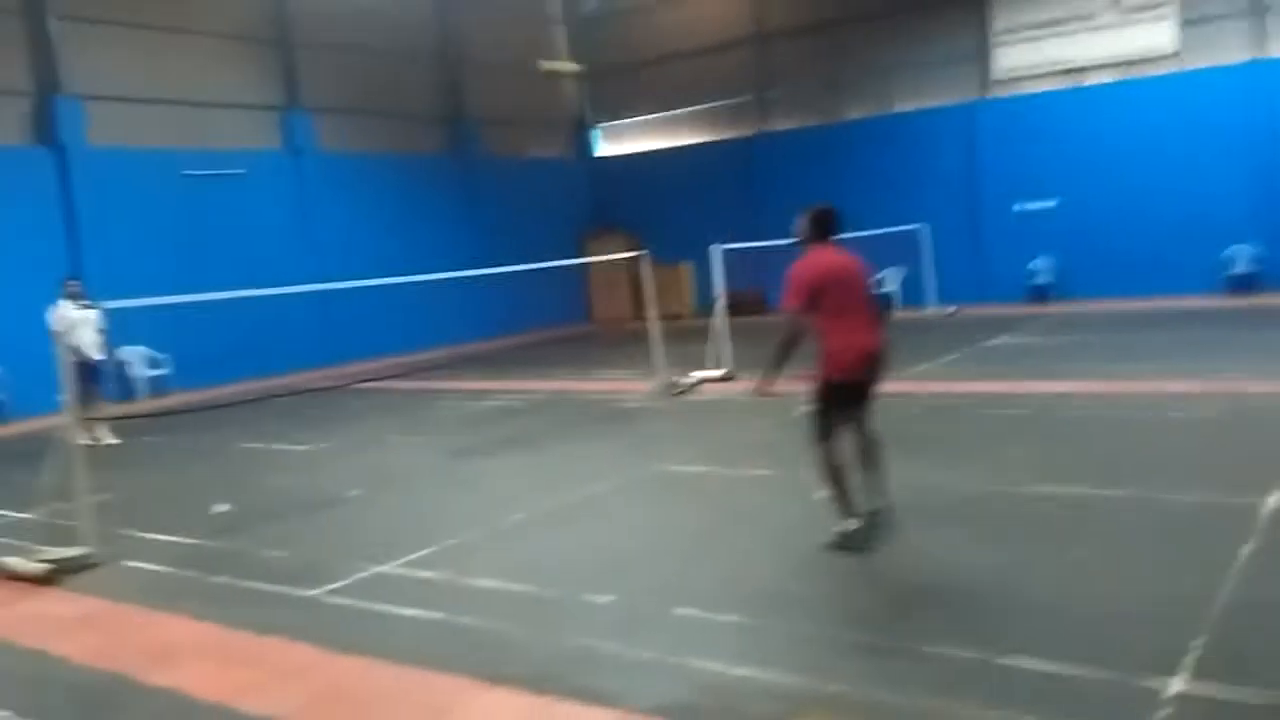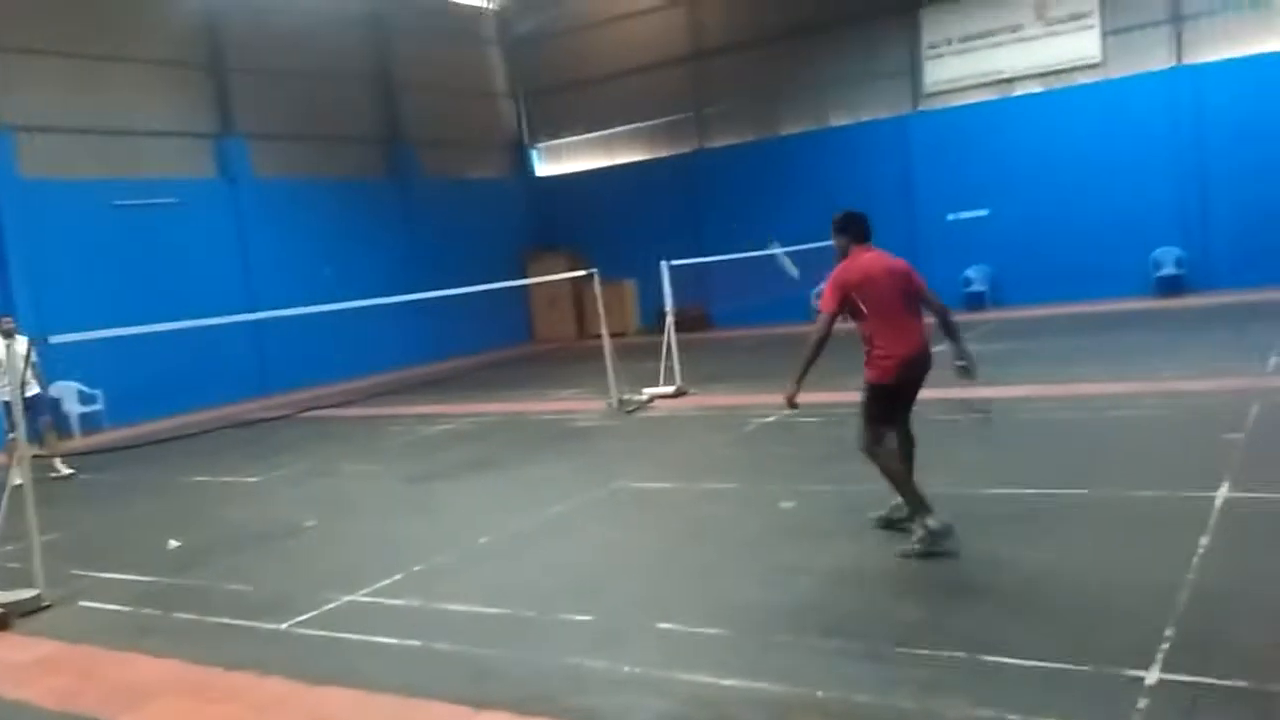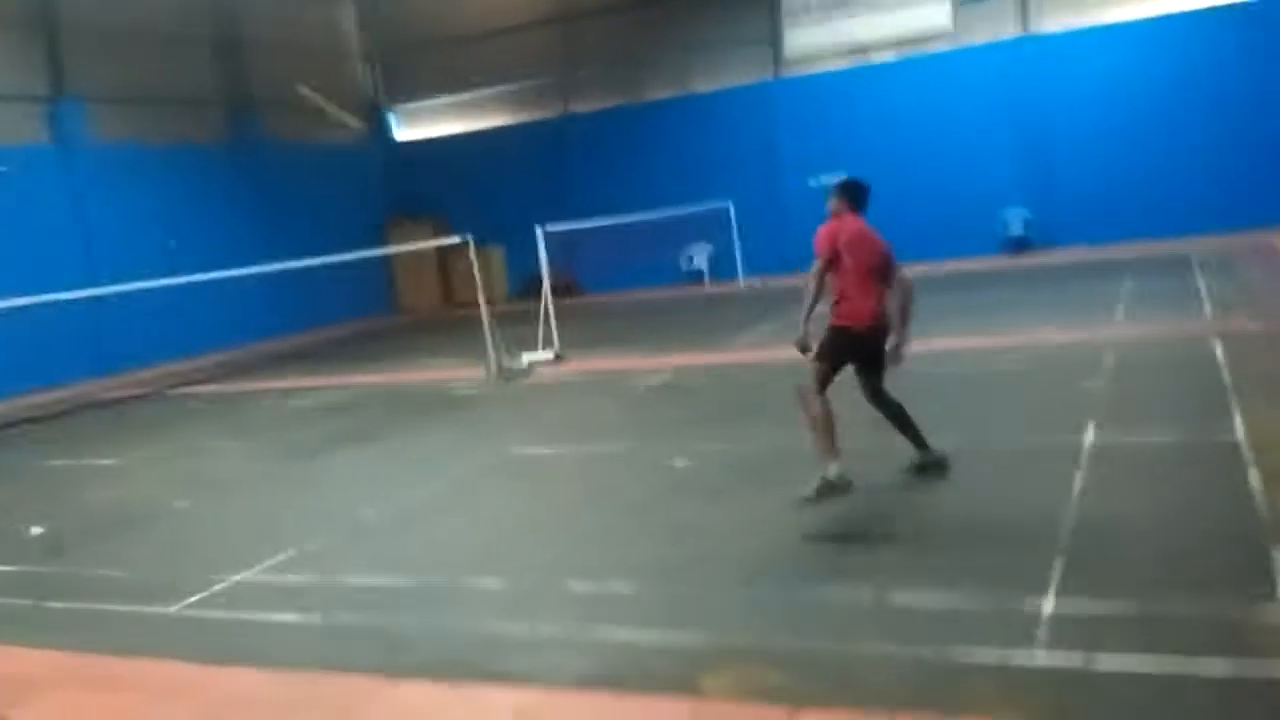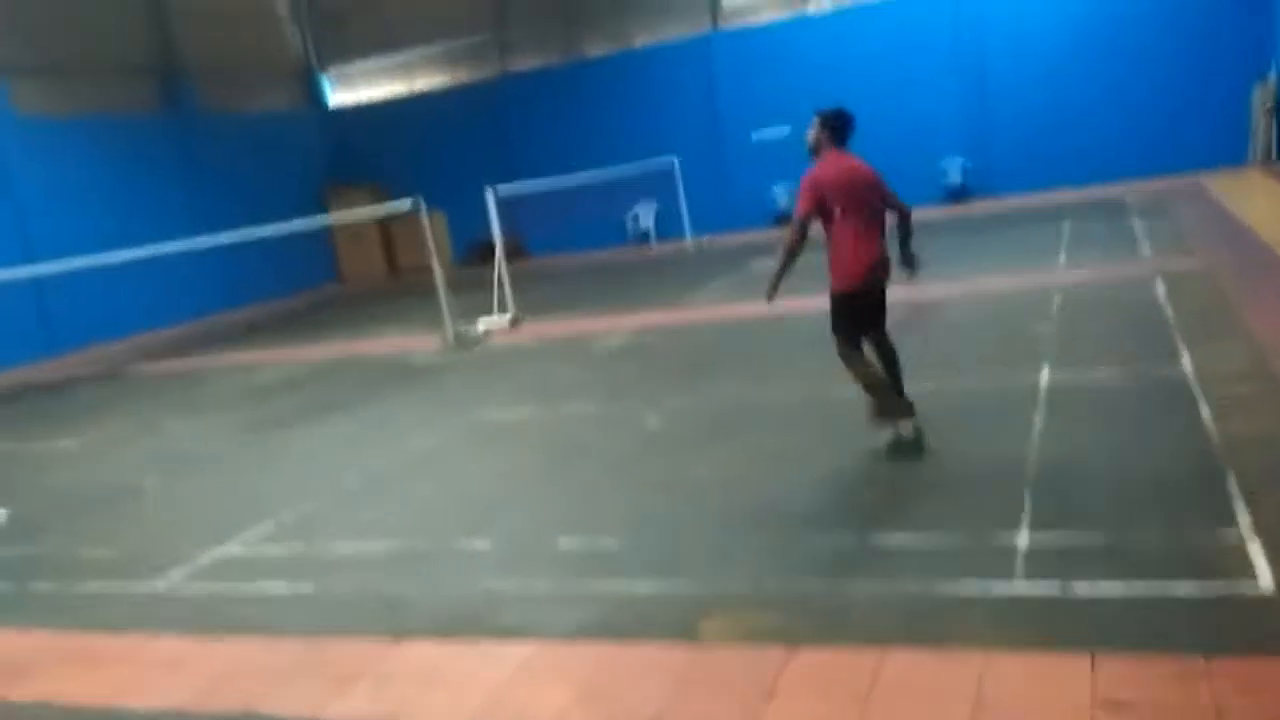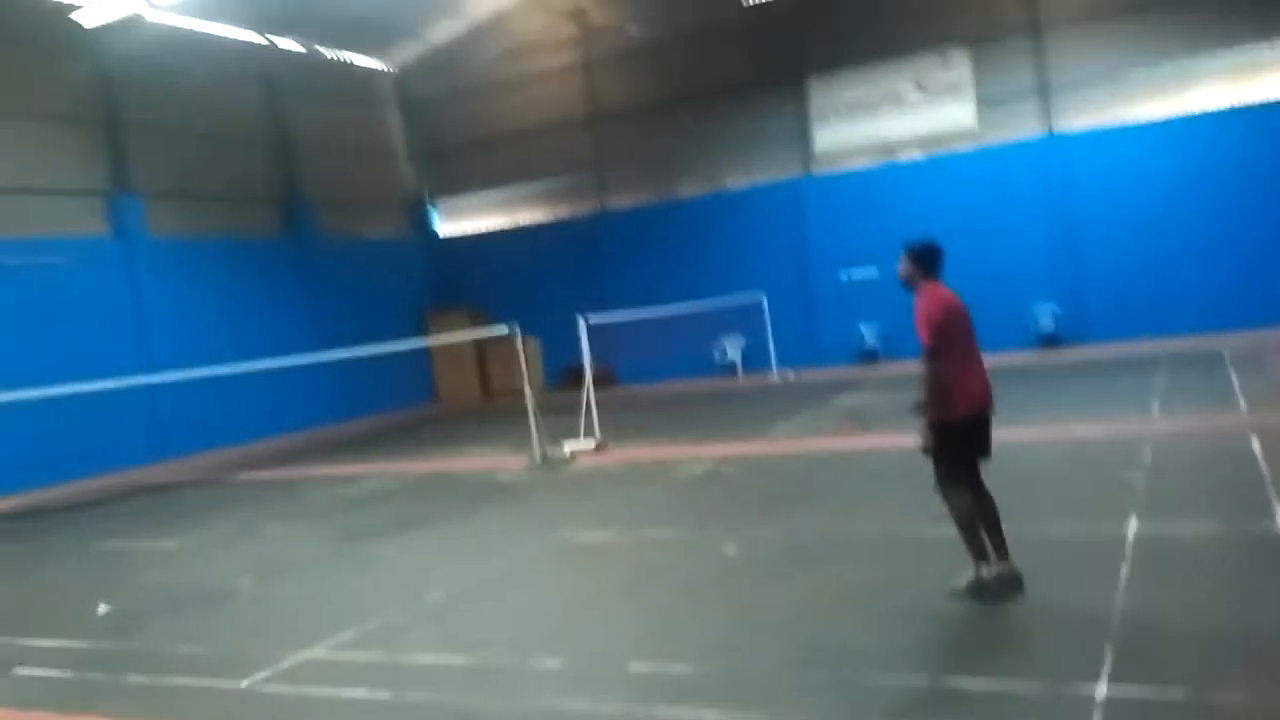
dt=0.4s
person 1, frame 1
left shoulder: (805, 269)
right shoulder: (852, 263)
left elbow: (794, 330)
right elbow: (876, 312)
left wrist: (770, 373)
left hip: (840, 362)
right hip: (871, 354)
left knee: (825, 437)
right knee: (858, 424)
left ankle: (852, 524)
right ankle: (874, 503)
person 1, frame 2
left shoulder: (843, 275)
right shoulder: (899, 265)
left elbow: (822, 332)
right elbow: (938, 309)
left wrist: (798, 381)
right wrist: (961, 352)
left hip: (887, 364)
right hip: (917, 357)
left knee: (874, 444)
right knee: (898, 424)
left ankle: (930, 524)
right ankle: (905, 505)
person 1, frame 3
left shoulder: (832, 230)
right shoulder: (875, 240)
left elbow: (818, 276)
right elbow: (904, 289)
left wrist: (804, 323)
right wrist: (900, 337)
left hip: (850, 323)
right hip: (876, 325)
left knee: (811, 390)
right knee: (875, 391)
left ankle: (832, 471)
right ankle: (928, 454)
person 1, frame 4
left shoulder: (818, 176)
right shoulder: (865, 171)
left elbow: (798, 234)
right elbow: (902, 211)
left wrist: (777, 279)
right wrist: (904, 249)
left hip: (849, 275)
right hip: (876, 267)
left knee: (850, 352)
right knee: (877, 336)
left ankle: (905, 424)
right ankle: (899, 405)
person 1, frame 5
left shoulder: (927, 303)
right shoulder: (946, 298)
left elbow: (933, 365)
left wrist: (929, 422)
right wrist: (933, 403)
left hip: (956, 407)
right hip: (977, 401)
left knee: (951, 483)
right knee: (970, 482)
left ankle: (986, 571)
right ankle: (1003, 566)
